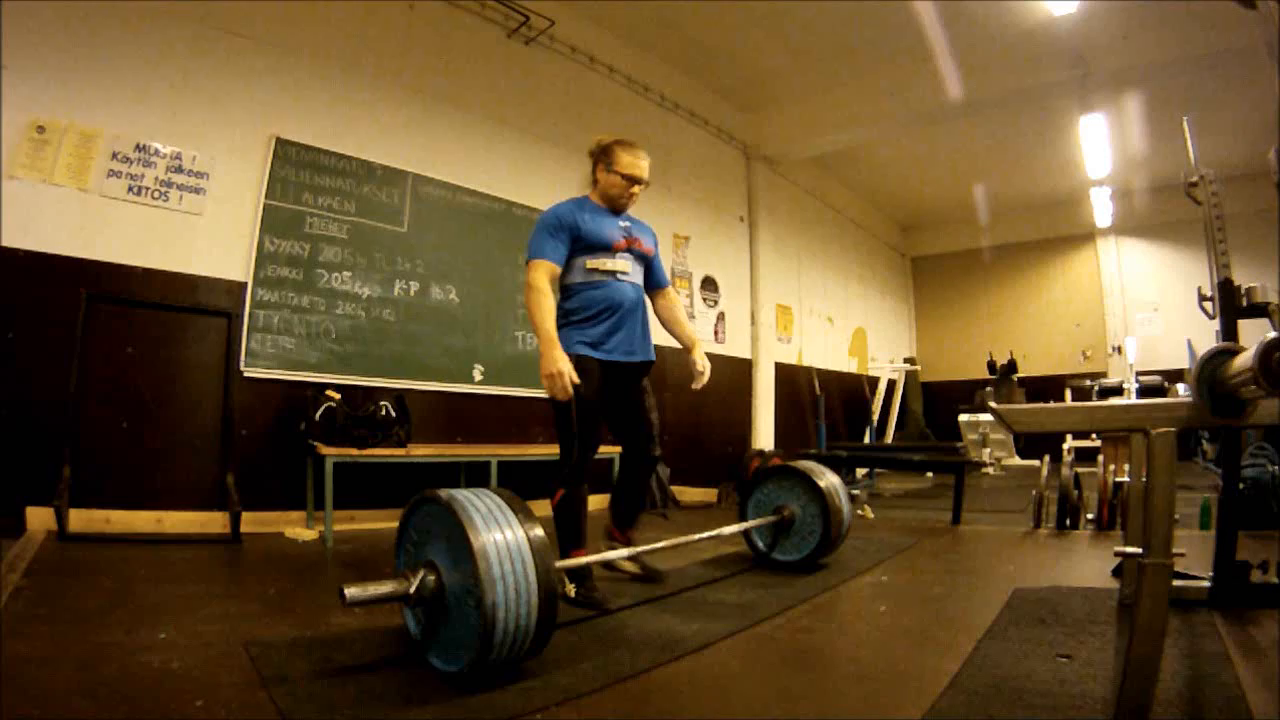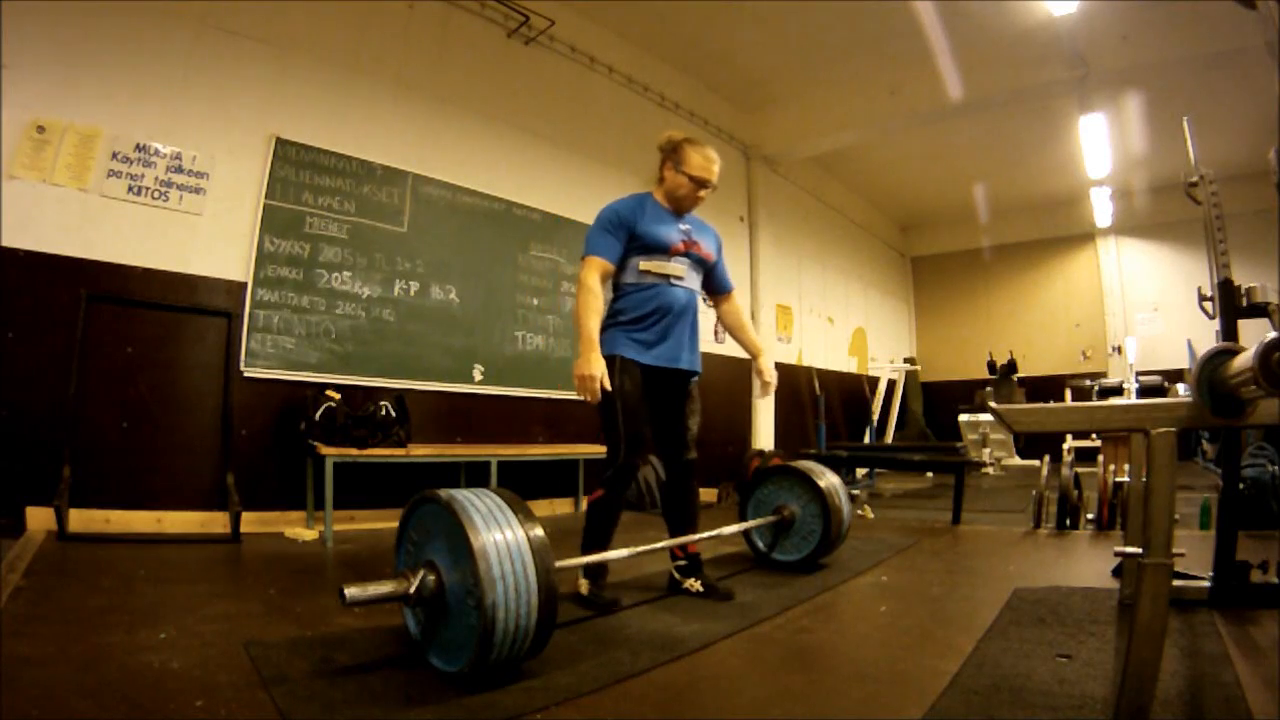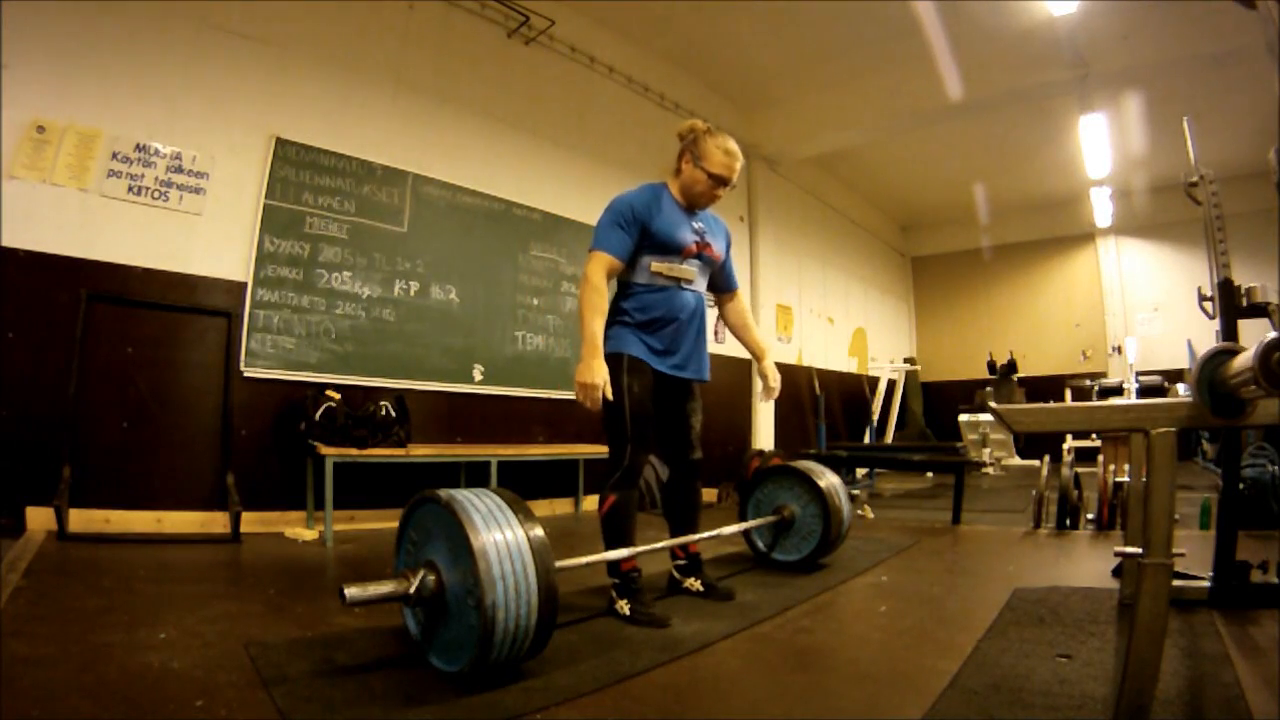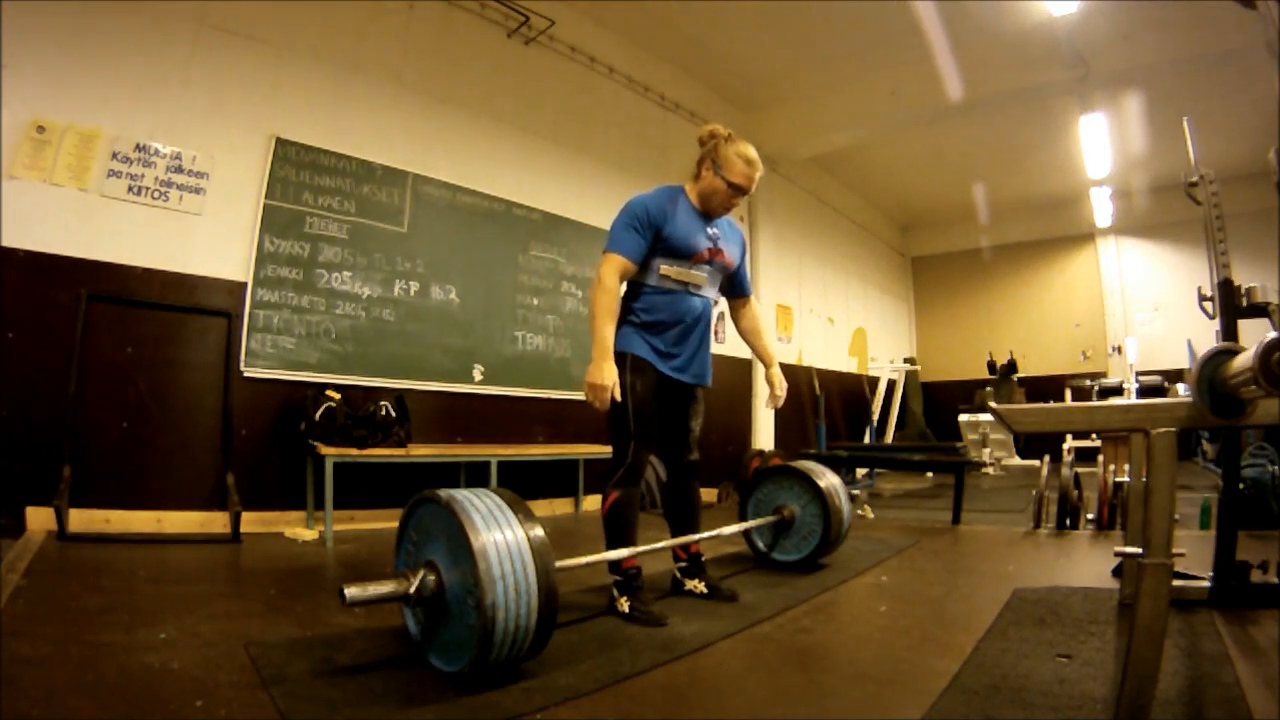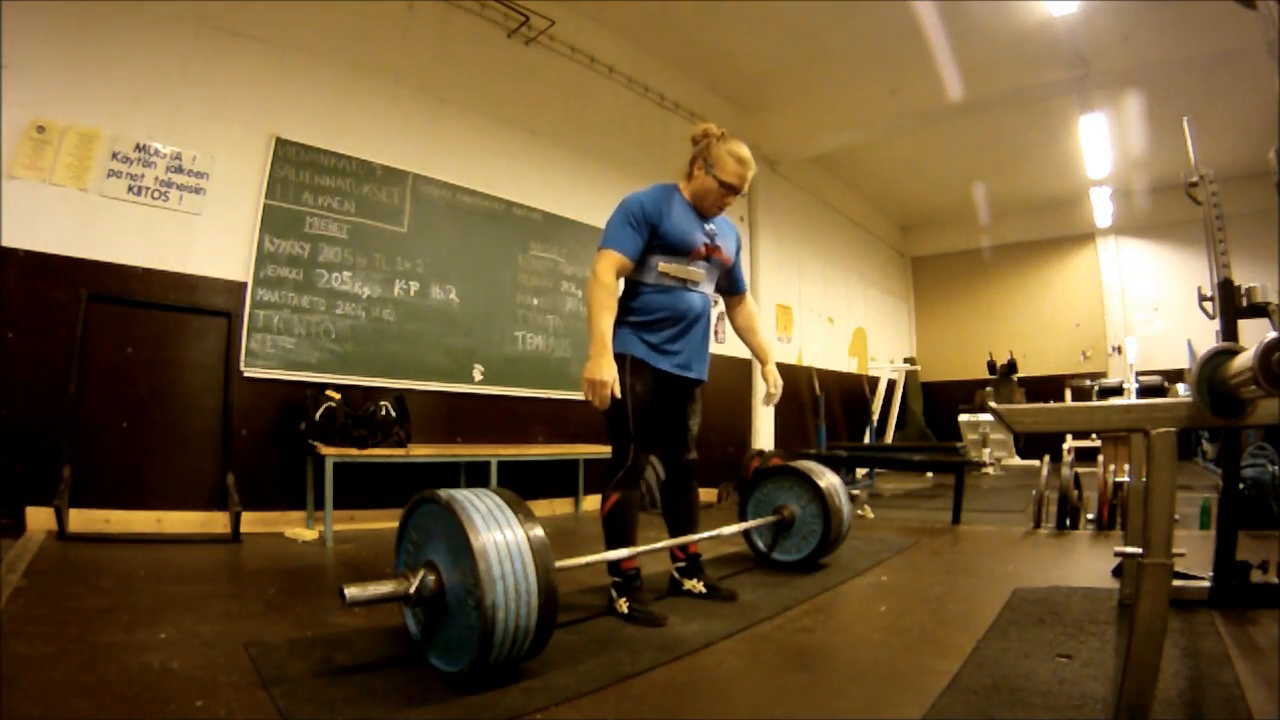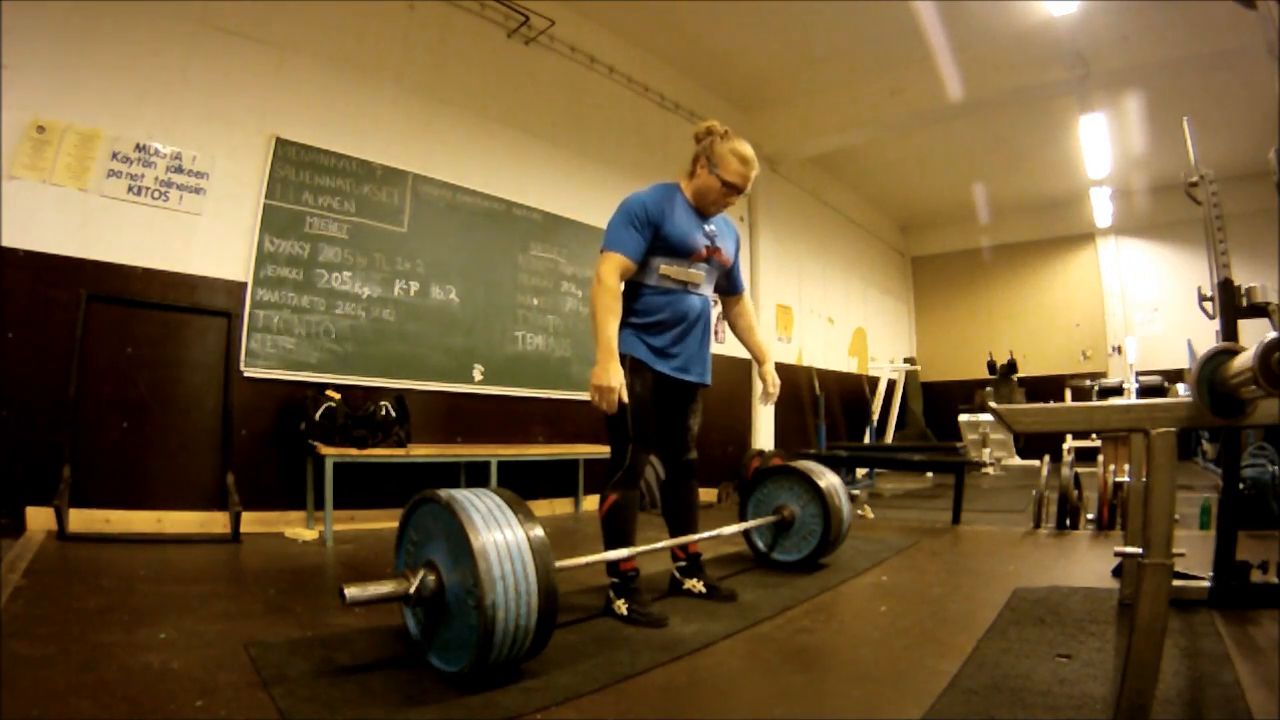
dt=0.5s
person 1, frame 1
left shoulder: (643, 233)
right shoulder: (564, 217)
left elbow: (663, 296)
right elbow: (540, 282)
left wrist: (694, 346)
right wrist: (551, 349)
left hip: (632, 359)
right hip: (581, 357)
left knee: (645, 455)
right knee: (577, 462)
left ankle: (618, 544)
right ankle: (574, 572)
person 1, frame 2
left shoulder: (706, 236)
right shoulder: (624, 215)
left elbow: (726, 301)
right elbow: (591, 281)
left wrist: (759, 355)
right wrist: (589, 349)
left hip: (679, 364)
right hip: (628, 358)
left knee: (682, 465)
right knee: (626, 462)
left ankle: (686, 567)
right ankle: (589, 572)
person 1, frame 3
left shoulder: (717, 231)
right shoulder: (635, 206)
left elbow: (731, 300)
right elbow: (597, 275)
left wrist: (763, 357)
right wrist: (592, 353)
left hip: (685, 364)
right hip: (632, 356)
left knee: (687, 465)
right knee: (629, 465)
left ankle: (687, 567)
right ankle: (624, 586)
person 1, frame 4
left shoulder: (732, 237)
right shoulder: (650, 209)
left elbow: (743, 306)
right elbow: (610, 277)
left wrist: (771, 364)
right wrist: (602, 356)
left hip: (687, 366)
right hip: (638, 357)
left knee: (684, 466)
right knee: (631, 465)
left ankle: (689, 569)
right ankle: (625, 584)
person 1, frame 5
left shoulder: (727, 234)
right shoulder: (646, 206)
left elbow: (739, 303)
right elbow: (605, 273)
left wrist: (767, 360)
right wrist: (601, 352)
left hip: (685, 364)
right hip: (636, 356)
left knee: (682, 465)
right knee: (631, 466)
left ankle: (687, 569)
right ankle: (623, 585)
person 1, frame 6
left shoulder: (726, 233)
right shoulder: (647, 206)
left elbow: (736, 302)
right elbow: (608, 277)
left wrist: (764, 360)
right wrist: (607, 358)
left hip: (686, 365)
right hip: (637, 358)
left knee: (682, 466)
right knee: (630, 466)
left ankle: (688, 570)
right ankle: (622, 587)
